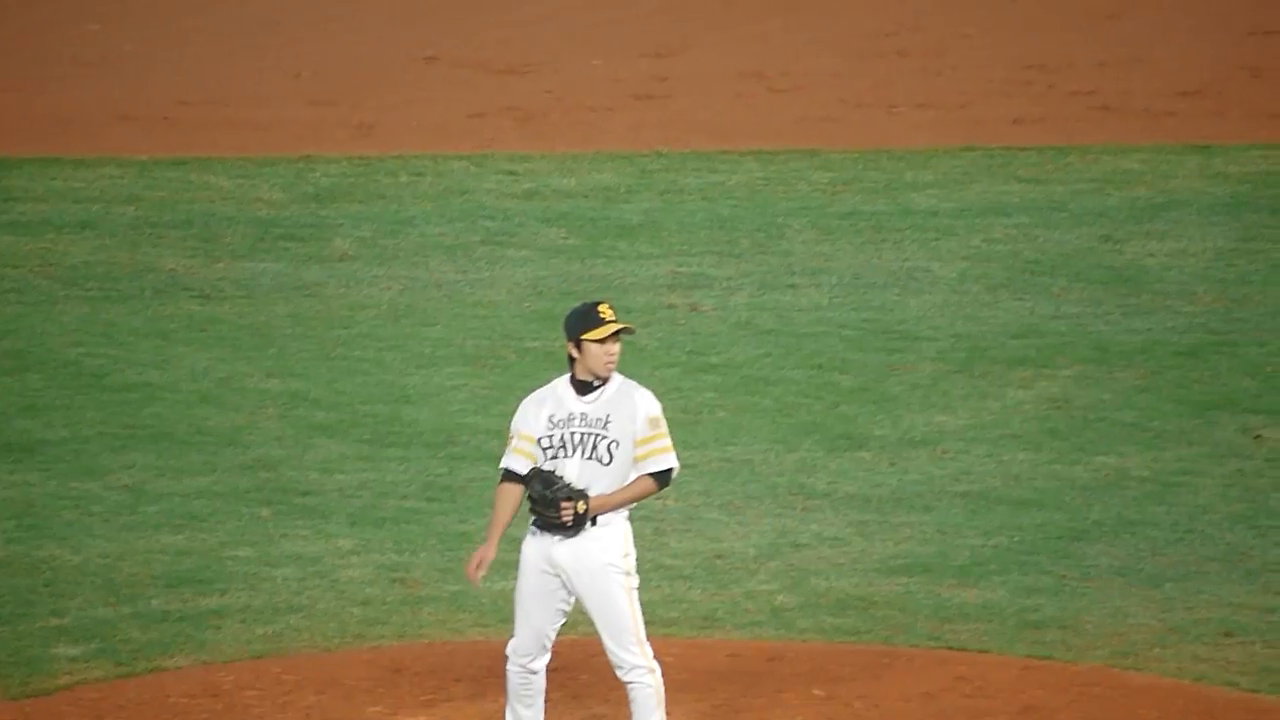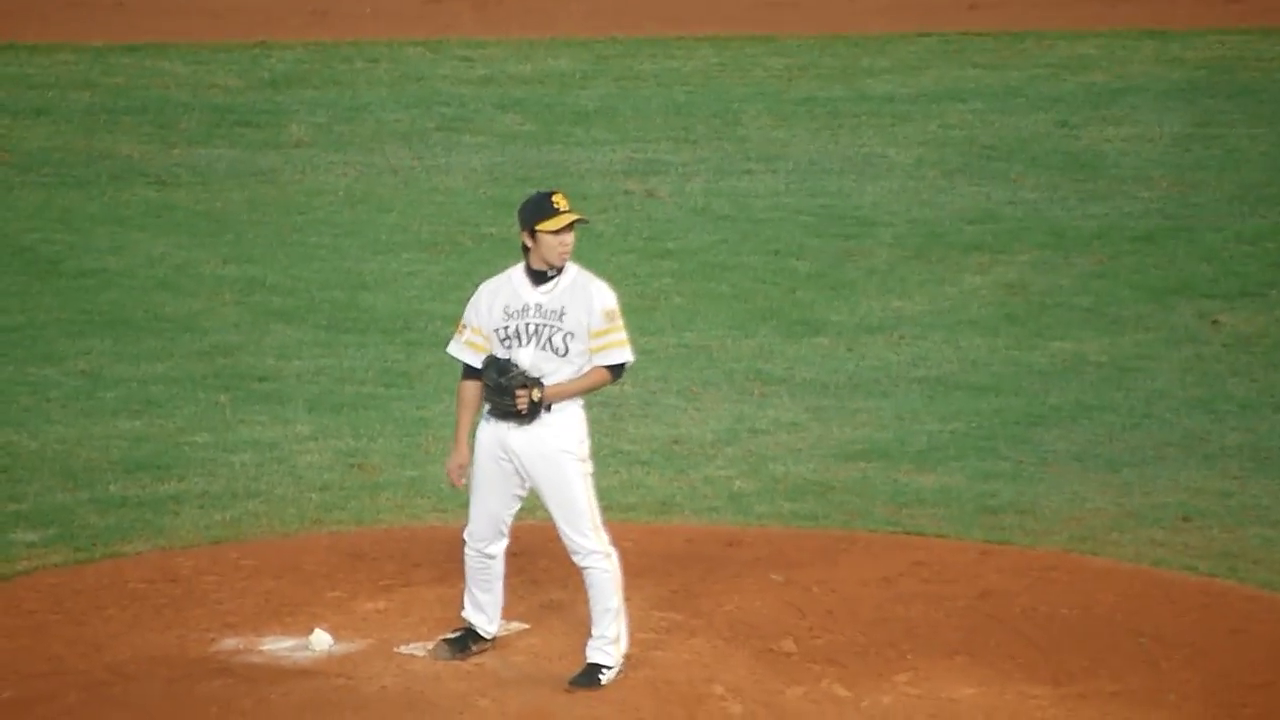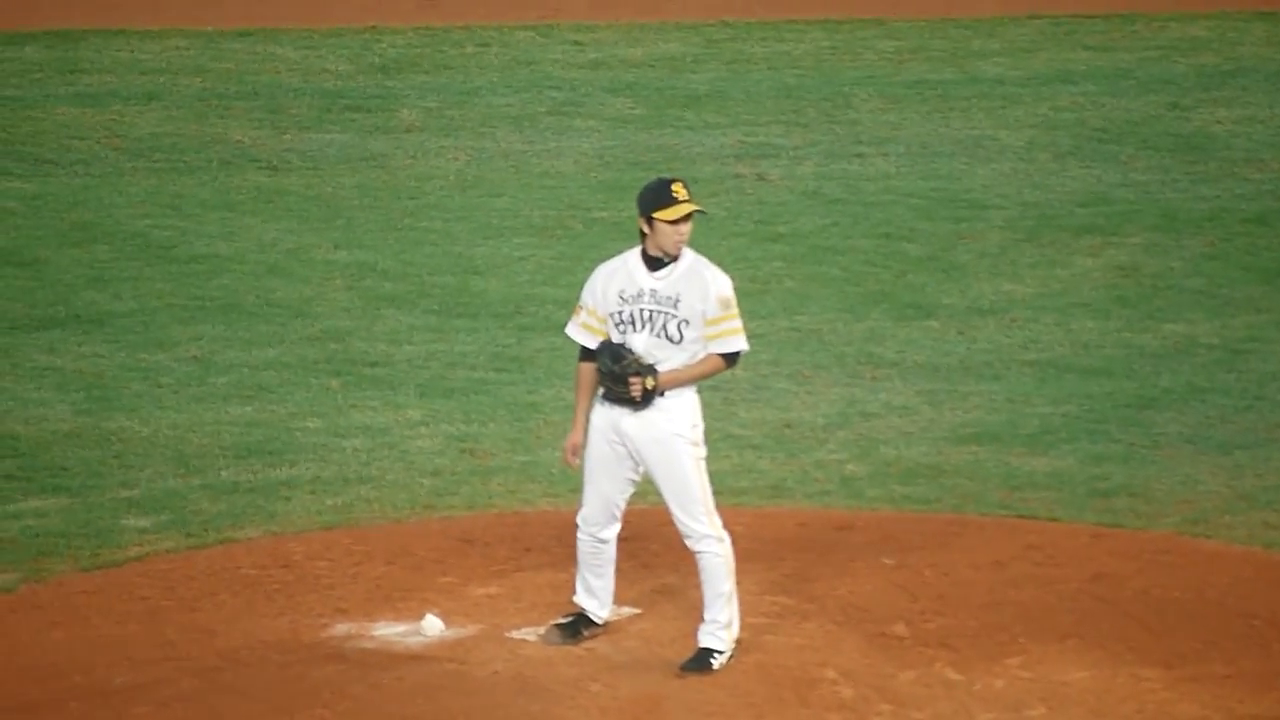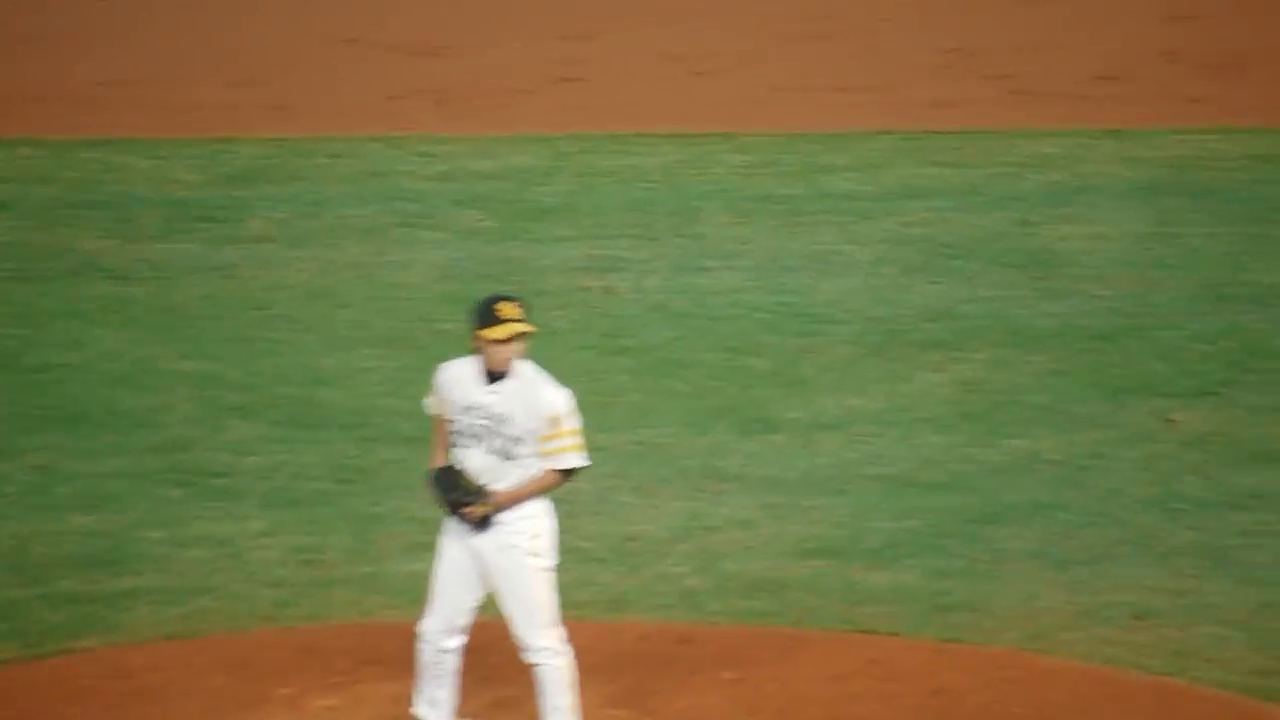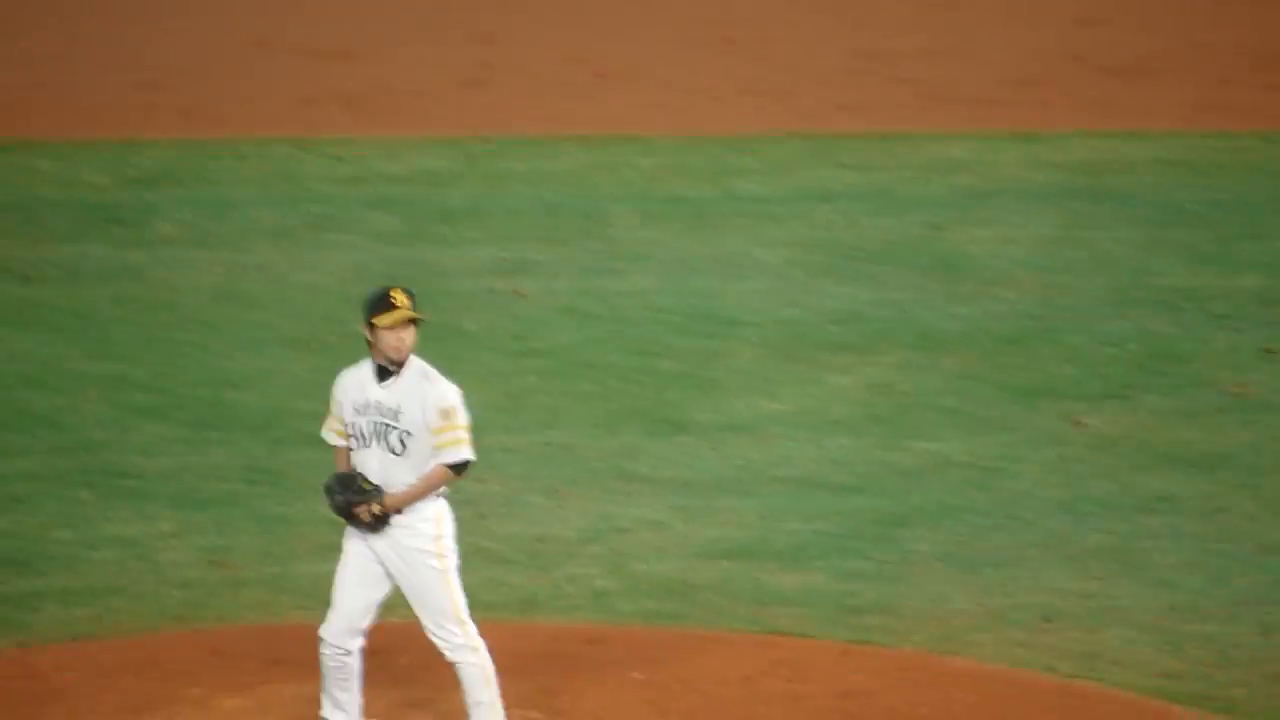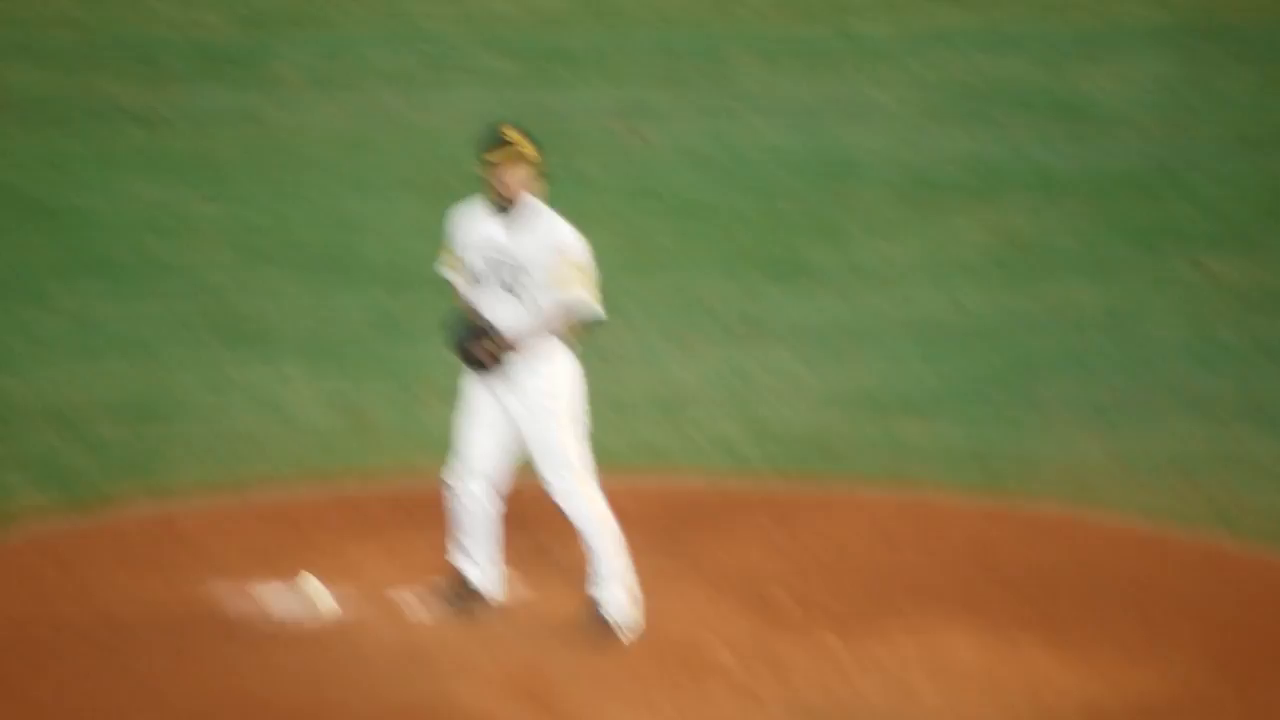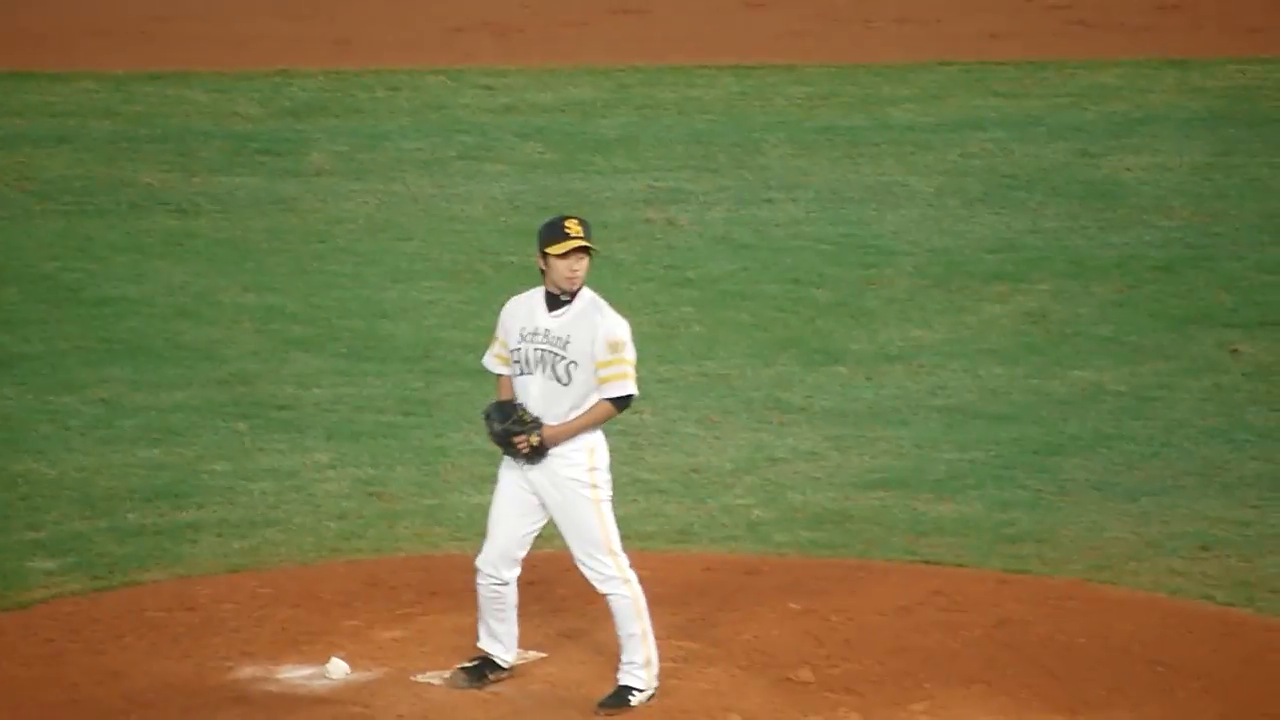
dt=0.7s
person 1, frame 1
left shoulder: (637, 402)
right shoulder: (539, 403)
left elbow: (659, 475)
right elbow: (514, 476)
left wrist: (592, 505)
right wrist: (490, 543)
left hip: (602, 543)
right hip: (542, 544)
left knee: (632, 659)
right knee: (524, 653)
person 1, frame 2
left shoulder: (593, 293)
right shoulder: (492, 292)
left elbow: (611, 367)
right elbow: (472, 372)
left wrist: (548, 394)
right wrist: (461, 444)
left hip: (557, 431)
right hip: (497, 430)
left knee: (589, 542)
right knee: (481, 536)
left ankle: (607, 650)
right ankle: (481, 626)
person 1, frame 3
left shoulder: (709, 280)
right shoulder: (608, 276)
left elbow: (725, 355)
right elbow: (589, 353)
left wrist: (661, 380)
right wrist: (579, 424)
left hip: (671, 414)
right hip: (610, 414)
left knee: (701, 529)
right knee: (594, 521)
left ankle: (719, 635)
right ankle: (592, 612)
person 1, frame 4
left shoulder: (545, 395)
right shoulder: (450, 376)
left elbow: (564, 468)
left wrist: (497, 500)
right wrist: (437, 464)
left hip: (517, 525)
right hip: (463, 525)
left knee: (541, 638)
right knee: (438, 630)
person 1, frame 5
left shoulder: (436, 390)
right shoulder: (348, 383)
left elbow: (455, 464)
left wrist: (395, 502)
left hip: (420, 524)
right hip: (367, 526)
left knee: (455, 635)
right knee: (338, 633)
person 1, frame 6
left shoulder: (555, 233)
right shoulder: (464, 221)
left elbow: (577, 310)
left wrist: (515, 344)
right wrist: (471, 332)
left hip: (541, 367)
right hip: (486, 370)
left knee: (572, 485)
right knee: (470, 477)
left ankle: (617, 599)
right ankle: (478, 577)
person 1, frame 7
left shoulder: (605, 323)
right shoulder: (516, 309)
left elbow: (618, 398)
left wrist: (553, 434)
left hip: (575, 457)
right hip: (522, 457)
left knee: (607, 569)
right knee: (495, 561)
left ankle: (639, 674)
right ankle: (497, 655)
